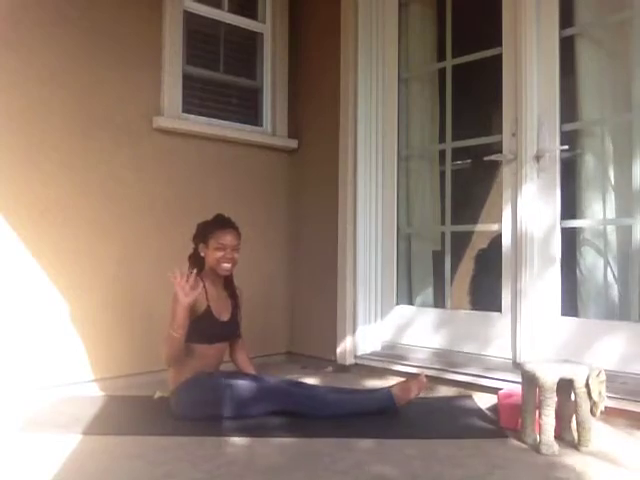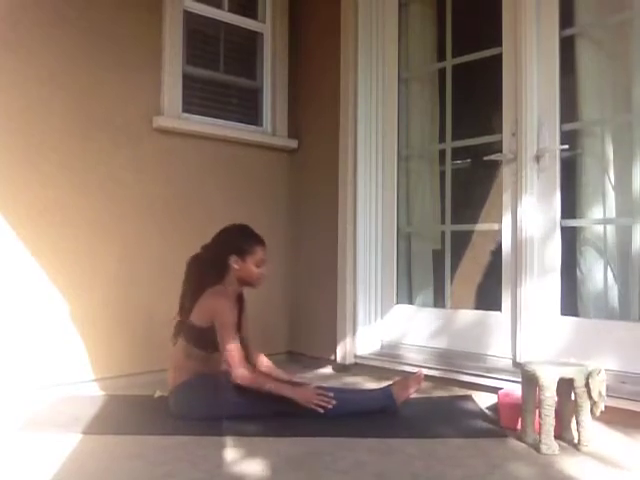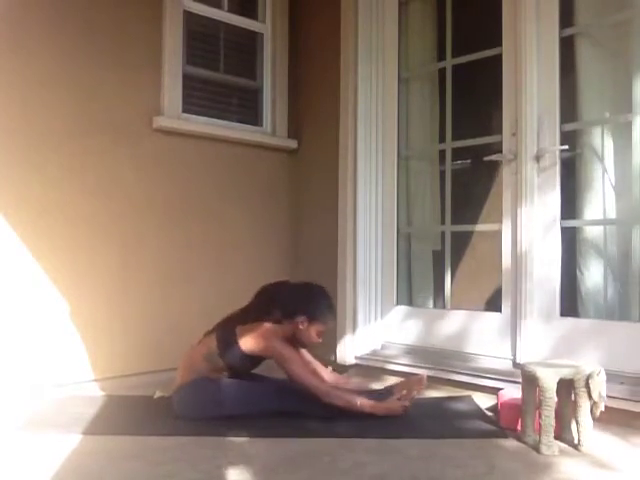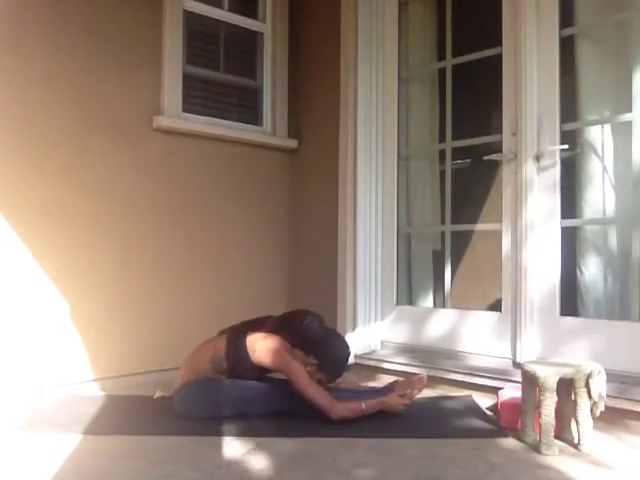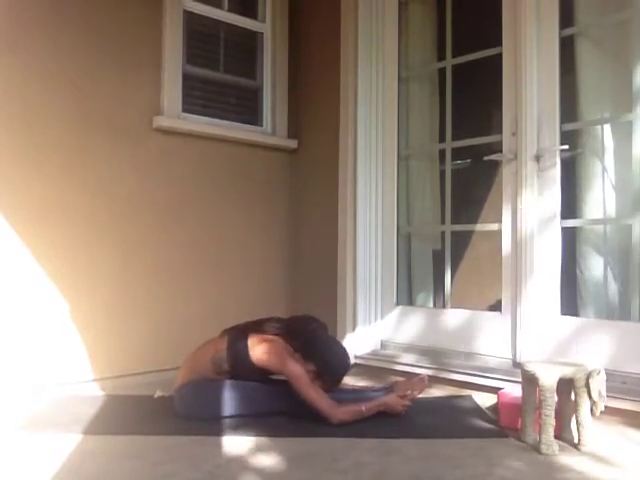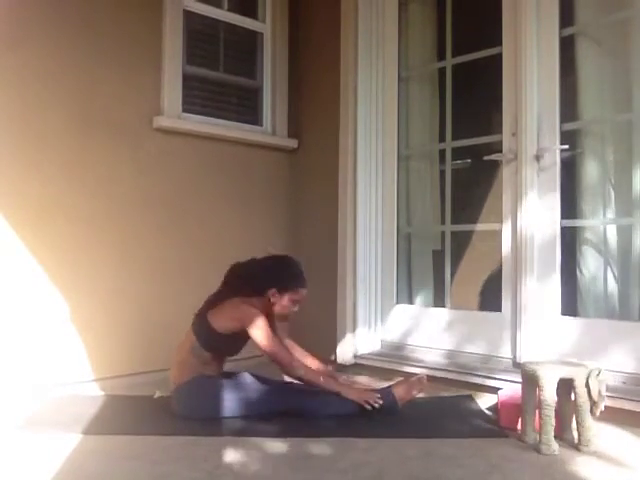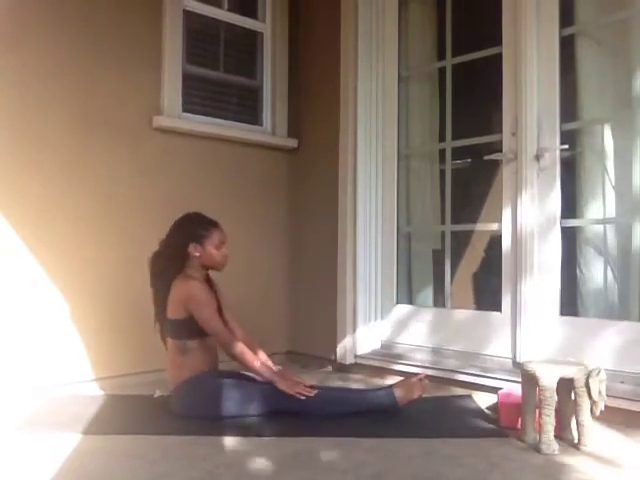
dt=0.7s
person 1, frame 1
left shoulder: (233, 294)
right shoulder: (193, 291)
right elbow: (171, 358)
left wrist: (261, 384)
right wrist: (182, 306)
left hip: (213, 383)
right hip: (191, 392)
left knee: (288, 387)
right knee: (283, 395)
left ankle: (385, 396)
right ankle: (389, 398)
person 1, frame 2
left shoulder: (234, 297)
right shoulder: (219, 302)
left elbow: (247, 352)
right elbow: (237, 373)
left wrist: (288, 381)
right wrist: (292, 391)
left hip: (206, 383)
right hip: (190, 394)
left knee: (288, 389)
right knee: (290, 398)
left ankle: (382, 397)
right ankle: (385, 399)
person 1, frame 3
left shoulder: (280, 330)
right shoulder: (271, 338)
left elbow: (323, 375)
right elbow: (324, 393)
left wrist: (372, 392)
right wrist: (377, 406)
left hip: (213, 383)
right hip: (194, 394)
left knee: (291, 390)
right knee: (285, 398)
left ankle: (386, 395)
person 1, frame 4
left shoulder: (294, 342)
right shoulder: (281, 354)
left elbow: (328, 385)
right elbow: (334, 410)
left wrist: (378, 392)
right wrist: (382, 402)
left hip: (211, 384)
right hip: (194, 393)
left knee: (297, 392)
right knee: (285, 399)
person 1, frame 5
left shoulder: (292, 344)
right shoulder: (283, 357)
left elbow: (322, 391)
right elbow: (334, 414)
left wrist: (381, 394)
right wrist: (383, 404)
left hip: (209, 384)
right hip: (194, 394)
left knee: (296, 394)
right knee: (286, 399)
left ankle: (385, 392)
person 1, frame 6
left shoulder: (257, 308)
right shoulder: (246, 312)
left elbow: (293, 350)
right elbow: (291, 366)
left wrist: (340, 380)
right wrist: (342, 388)
left hip: (207, 384)
right hip: (193, 393)
left knee: (289, 393)
right knee: (288, 399)
left ankle: (384, 396)
right ankle: (386, 398)
person 1, frame 7
left shoulder: (204, 283)
right shoulder: (189, 288)
left elbow: (237, 333)
right elbow: (229, 342)
left wrist: (274, 370)
right wrist: (275, 377)
left hip: (208, 383)
right hip: (193, 393)
left knee: (292, 388)
right knee: (284, 397)
left ankle: (386, 395)
right ankle: (390, 398)
